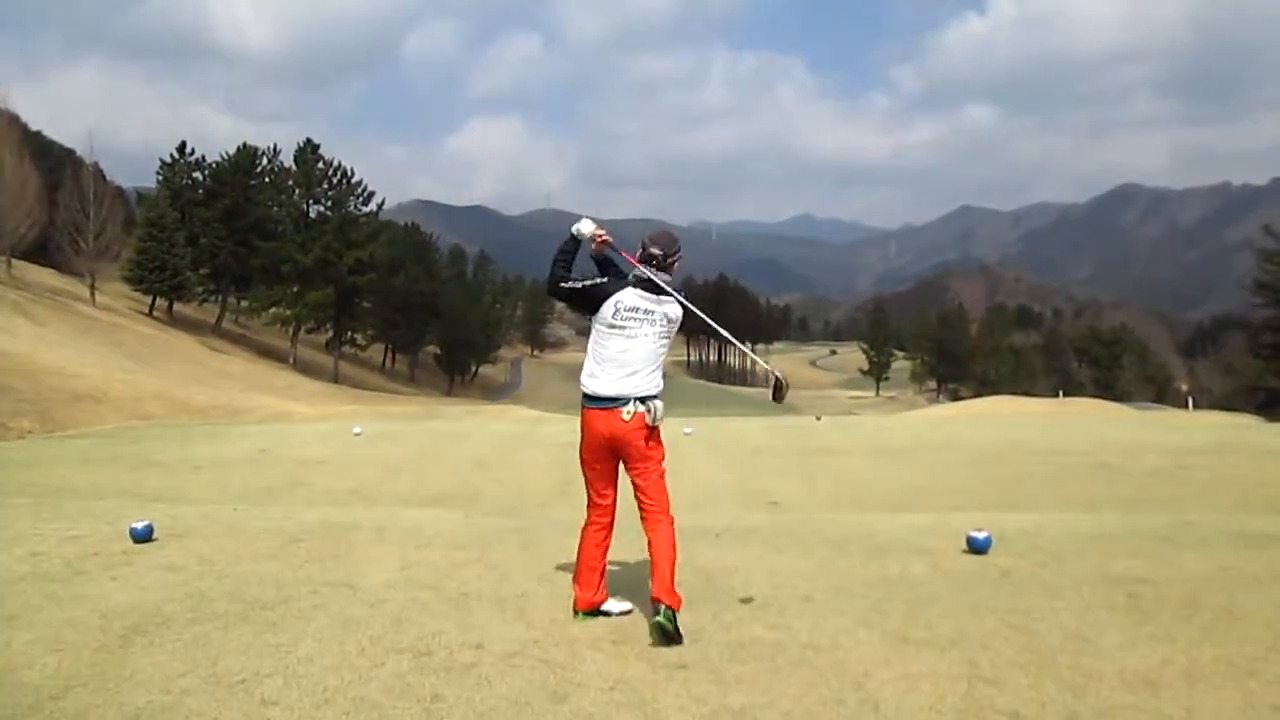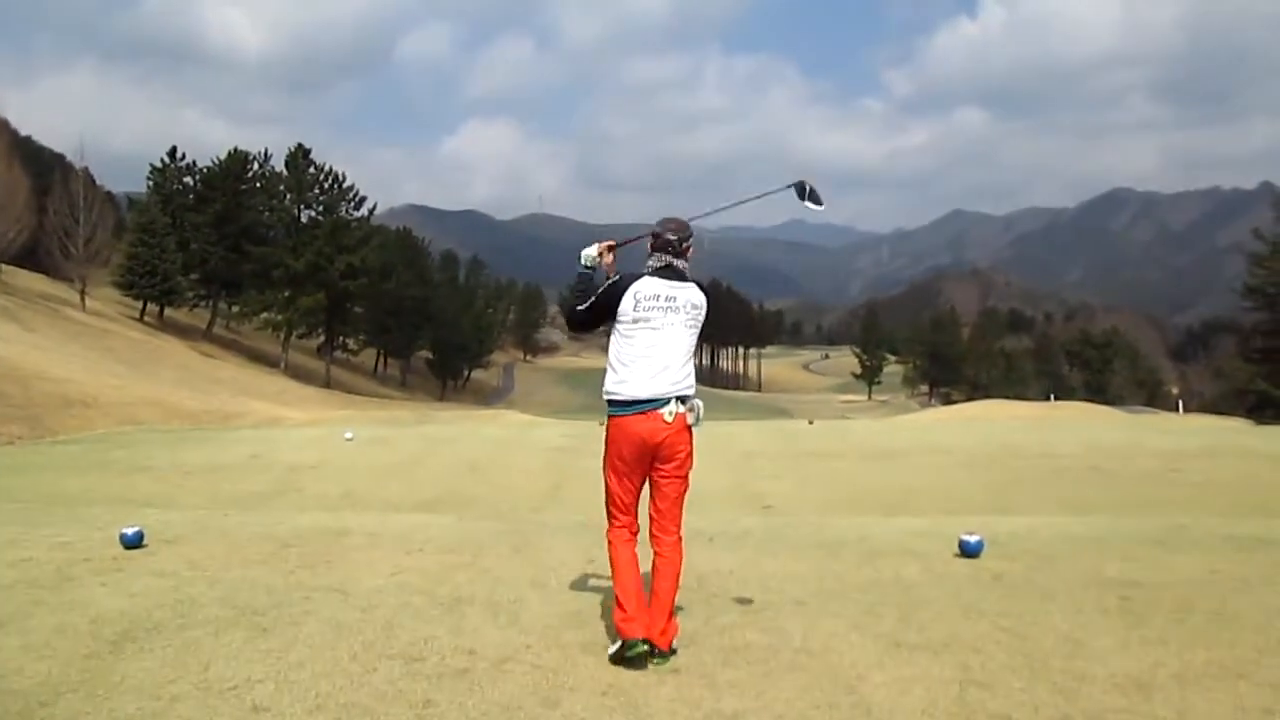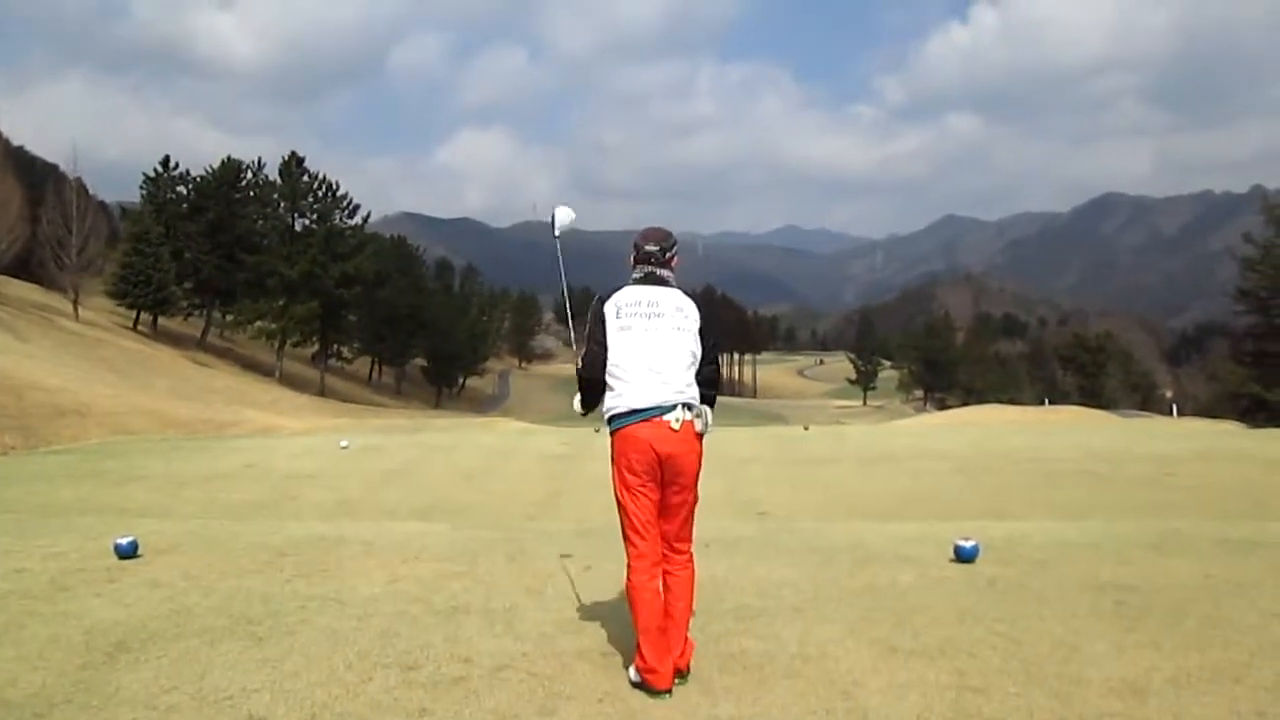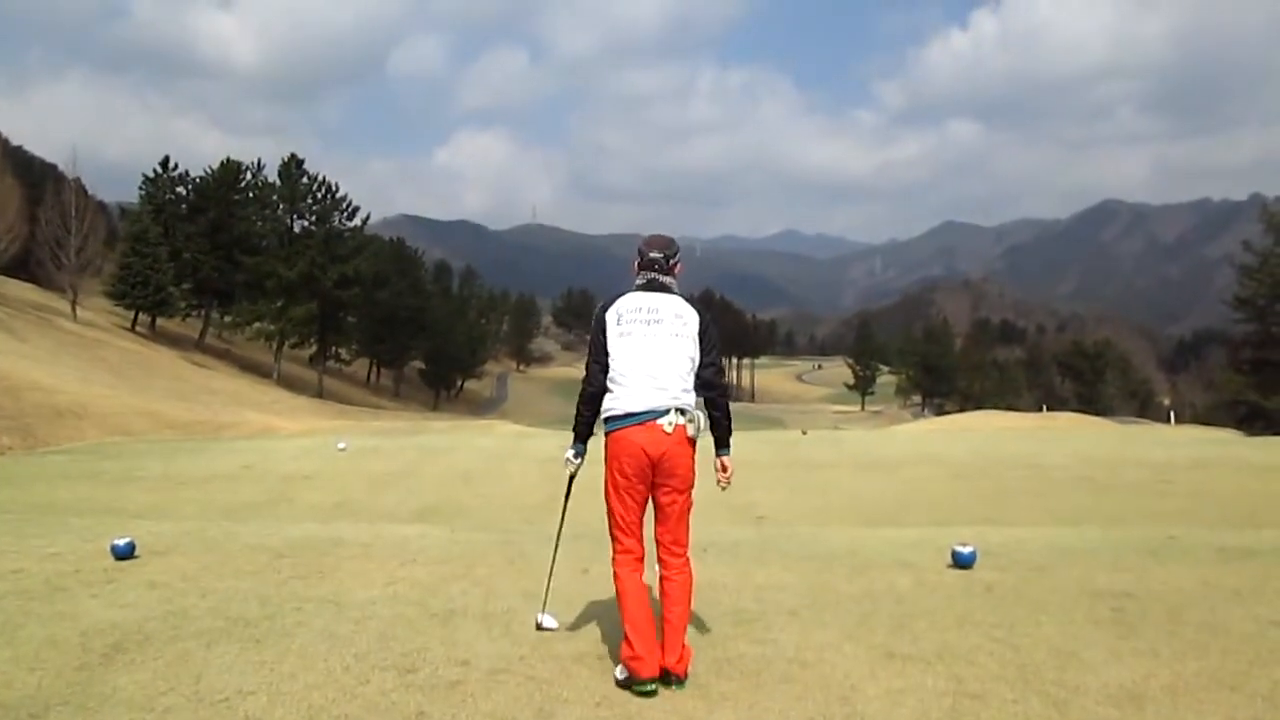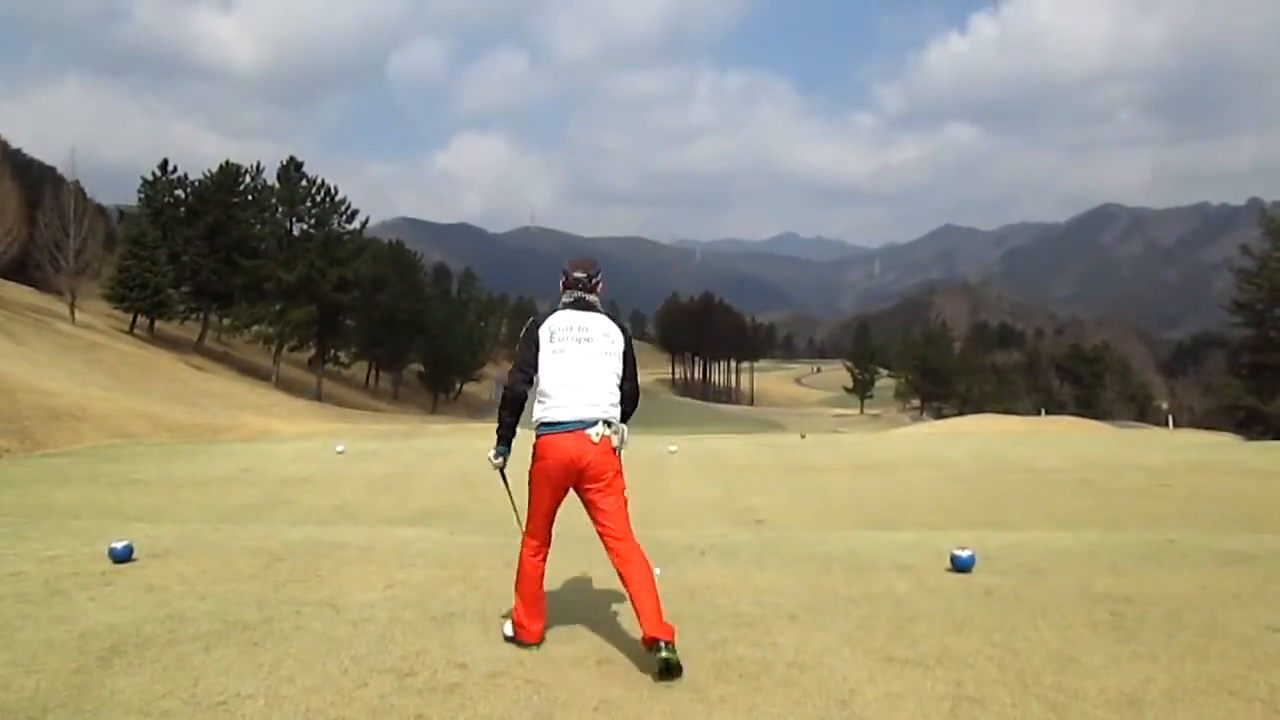
dt=0.5s
person 1, frame 1
left shoulder: (609, 293)
right shoulder: (676, 308)
left elbow: (555, 283)
left wrist: (578, 235)
right wrist: (603, 256)
left hip: (596, 415)
right hip: (640, 418)
left knee: (599, 509)
right knee: (657, 516)
left ankle: (589, 596)
right ankle: (664, 604)
person 1, frame 2
left shoulder: (626, 288)
right shoulder: (698, 299)
left elbow: (575, 319)
left wrist: (589, 266)
right wrist: (613, 275)
left hip: (627, 421)
right hip: (676, 421)
left knee: (622, 527)
right knee: (668, 532)
left ankle: (633, 629)
right ankle: (661, 636)
person 1, frame 3
left shoulder: (610, 304)
right shoulder: (691, 308)
left elbow: (591, 373)
right elbow: (709, 379)
left wrist: (587, 404)
left hip: (632, 433)
right hip: (683, 430)
left knee: (643, 554)
right knee: (678, 550)
left ankle: (654, 669)
right ankle: (677, 657)
person 1, frame 4
left shoulder: (612, 311)
right shoulder: (693, 316)
left elbow: (594, 381)
right elbow: (713, 384)
left wrist: (579, 442)
right wrist: (722, 447)
left hip: (626, 436)
right hip: (677, 436)
left knee: (628, 554)
right knee: (674, 552)
left ankle: (640, 664)
right ankle: (674, 662)
person 1, frame 5
left shoulder: (541, 326)
right shoulder: (615, 331)
left elbow: (516, 388)
right elbow: (629, 396)
left wrist: (502, 443)
left hip: (553, 442)
right hip: (600, 444)
left knee: (535, 540)
right knee: (621, 540)
left ankle: (526, 628)
right ankle: (658, 639)
